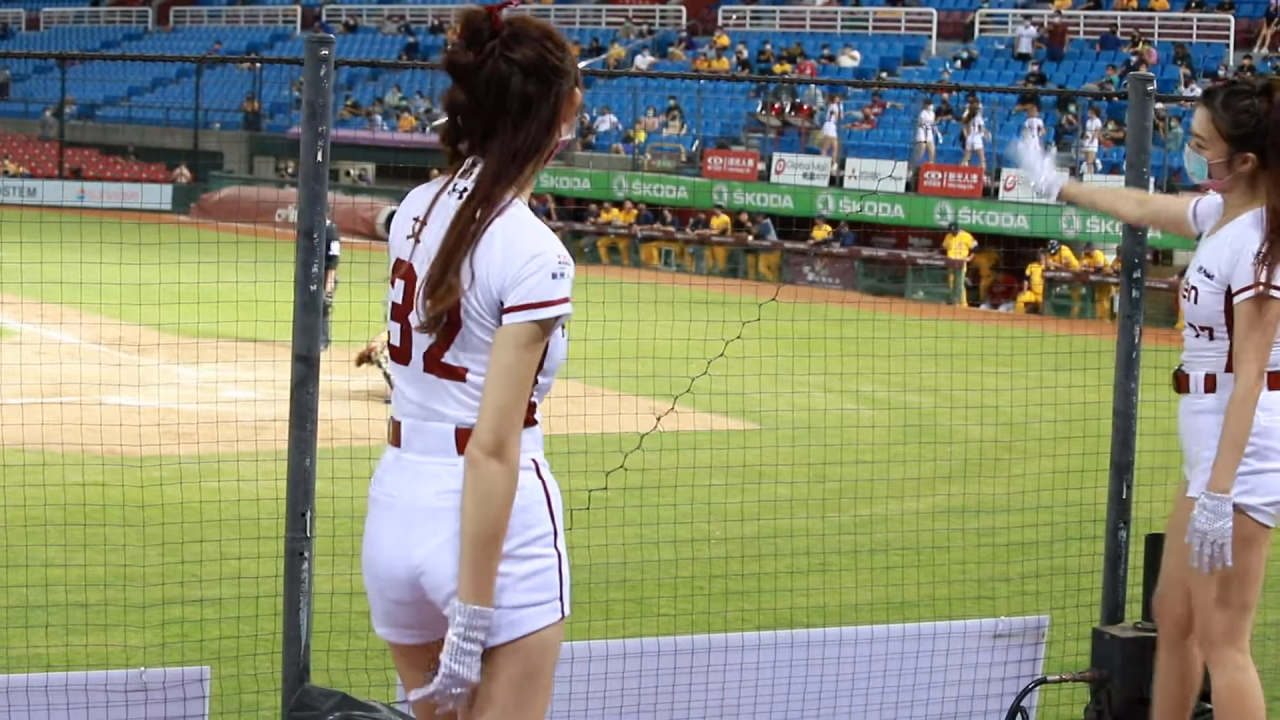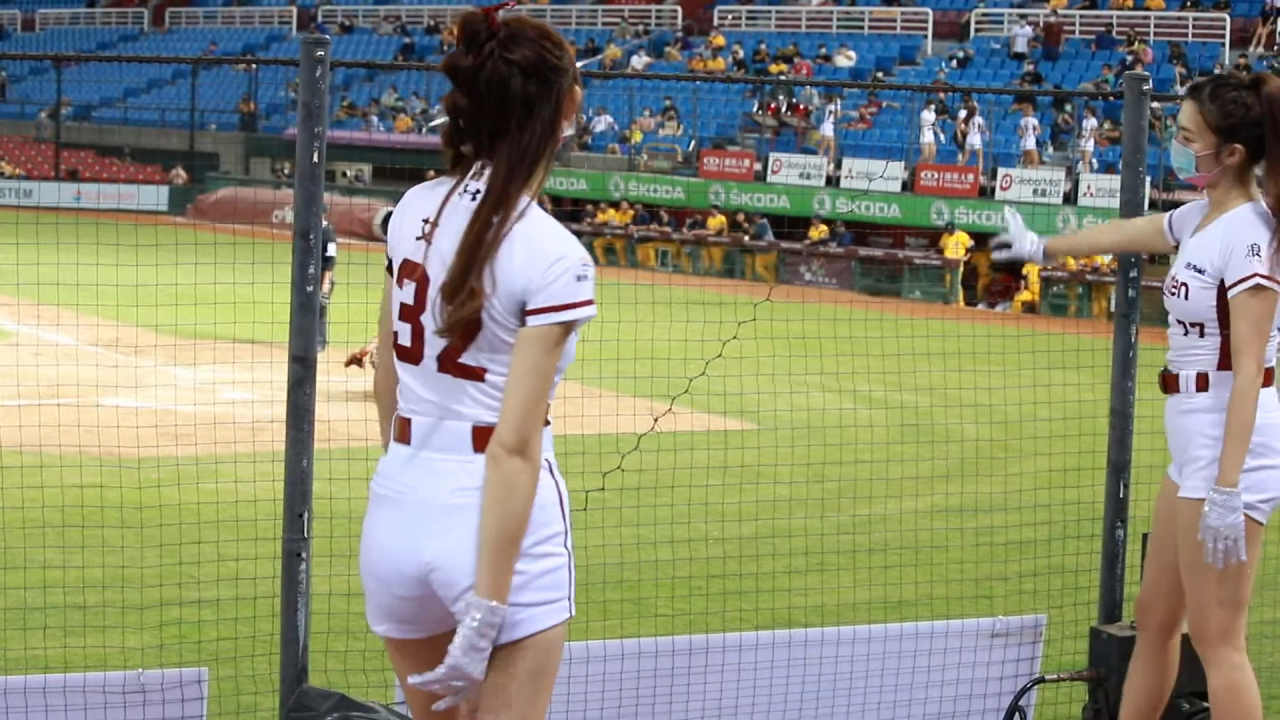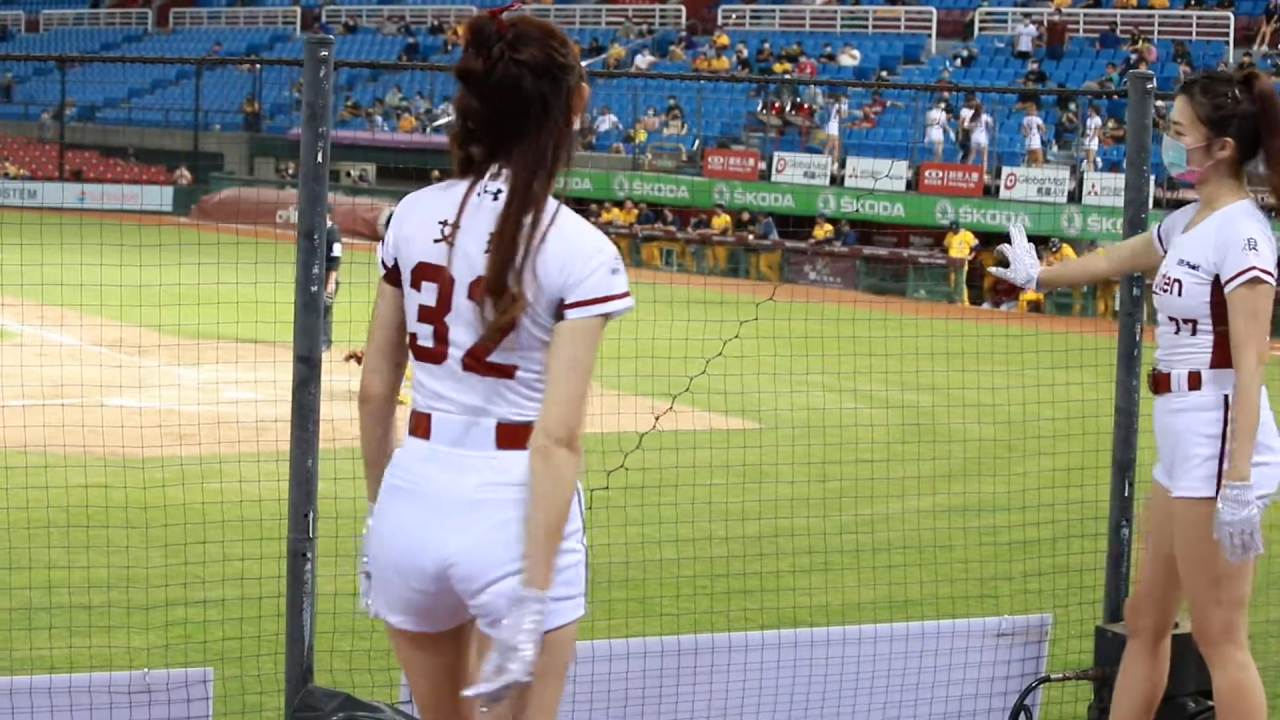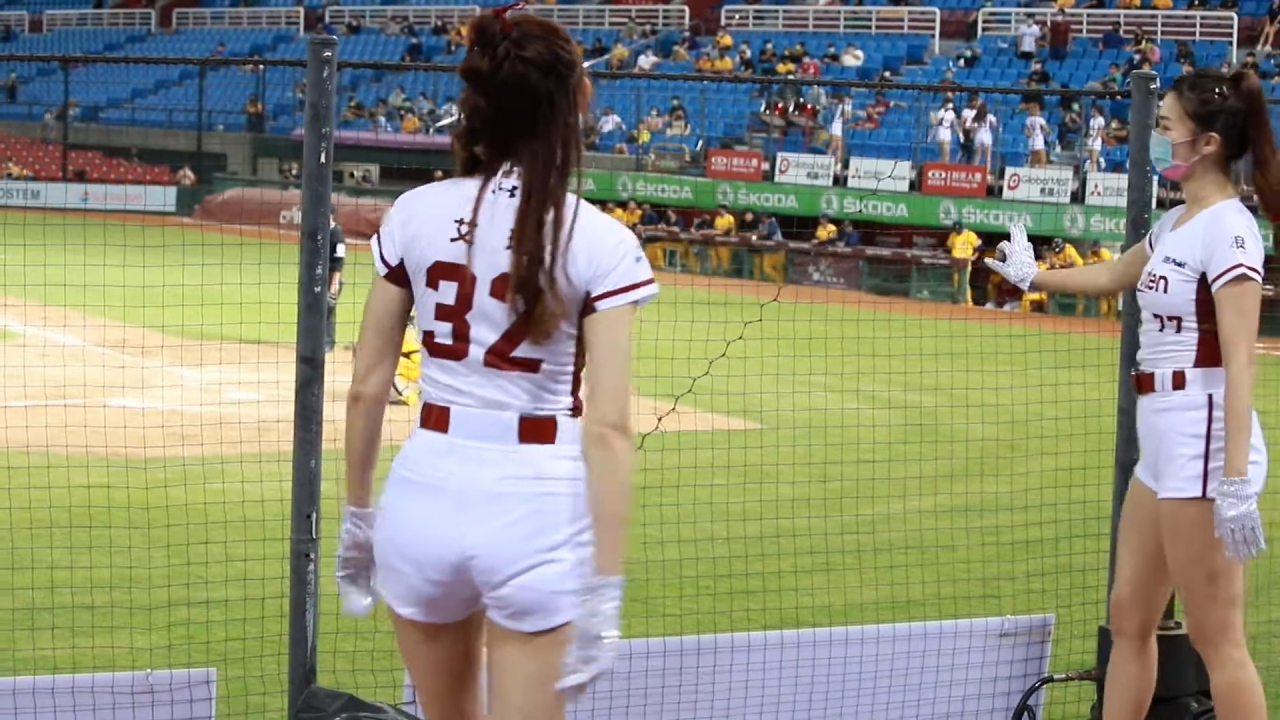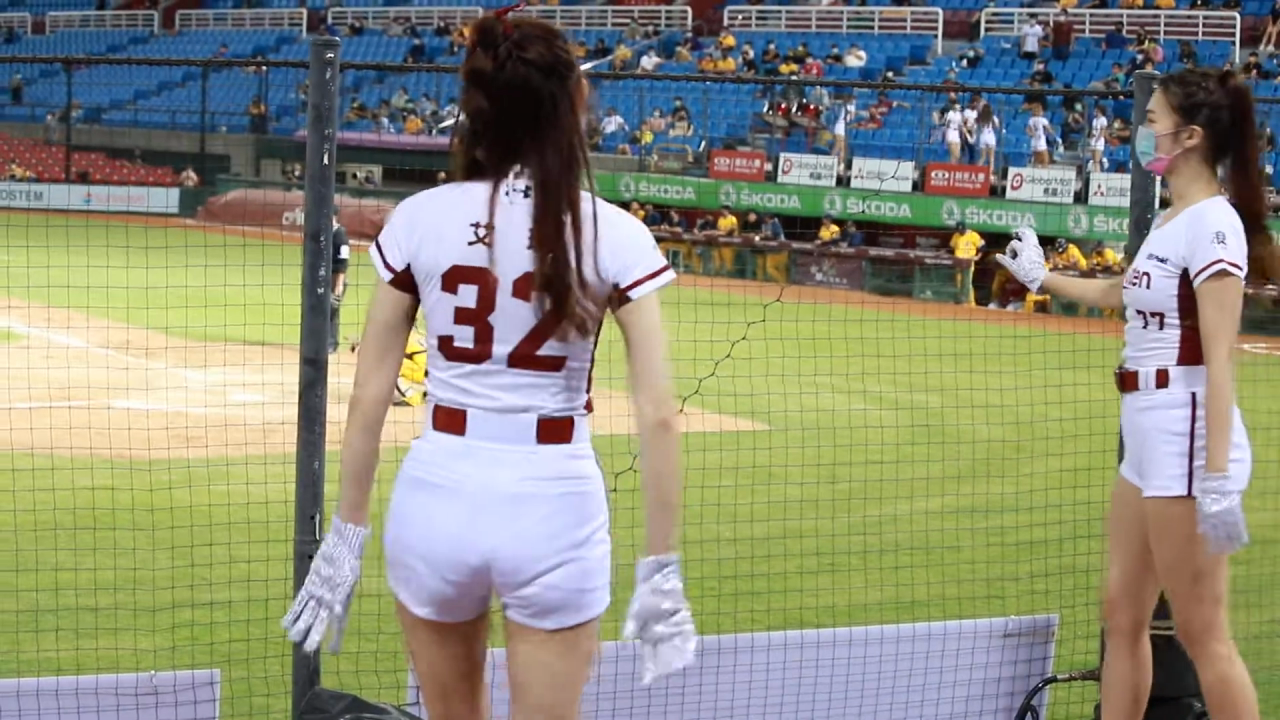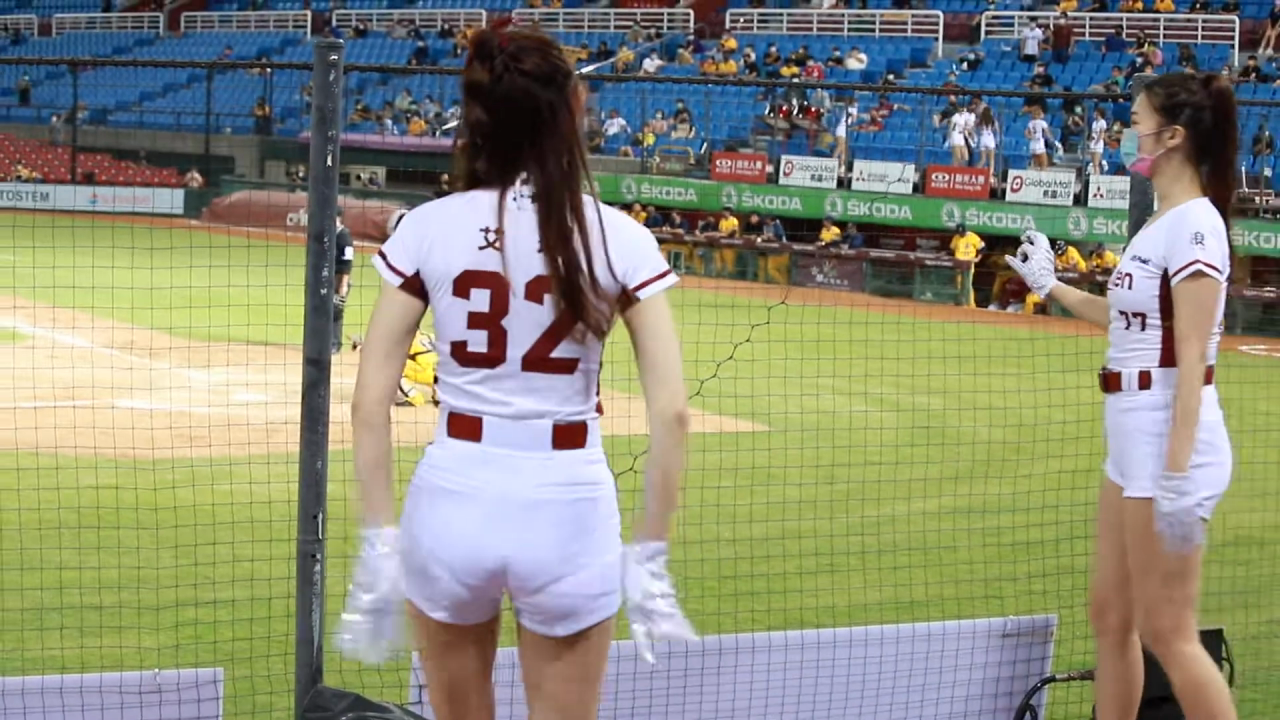
dt=0.1s
person 1, frame 1
left shoulder: (416, 209)
right shoulder: (534, 253)
right elbow: (495, 446)
right wrist: (472, 622)
left hip: (394, 515)
right hip: (494, 532)
person 1, frame 2
left shoulder: (414, 209)
right shoulder: (554, 255)
left elbow: (387, 378)
right elbow: (515, 445)
right wrist: (485, 616)
left hip: (396, 511)
right hip: (501, 530)
person 1, frame 3
left shoulder: (415, 215)
right shoulder: (582, 251)
left elbow: (375, 387)
right elbow: (560, 439)
left wrist: (379, 506)
right wrist: (528, 608)
left hip: (414, 505)
right hip: (514, 518)
person 1, frame 4
left shoulder: (414, 213)
right shoulder: (603, 243)
left elbow: (366, 387)
right elbow: (609, 429)
left wrist: (356, 520)
right wrist: (604, 596)
left hip: (423, 497)
right hip: (535, 514)
person 1, frame 5
left shoulder: (418, 219)
right shoulder: (615, 235)
left elbow: (369, 392)
right elbow: (658, 415)
left wrist: (344, 537)
right wrist: (662, 573)
left hip: (438, 498)
right hip: (555, 504)
person 1, frame 6
left shoulder: (425, 227)
right shoulder: (622, 239)
left elbow: (370, 394)
right elbow: (670, 410)
left wrist: (381, 542)
right wrist: (648, 559)
left hip: (451, 501)
right hip: (565, 508)
person 2, frame 1
right shoulder: (1220, 215)
right elbow: (1143, 207)
left wrist: (1216, 492)
right wrist: (1061, 187)
right hip: (1212, 447)
left knee: (1219, 640)
right knee: (1173, 619)
person 2, frame 2
right shoulder: (1201, 216)
right elbow: (1121, 235)
left wrist: (1224, 488)
right wrist: (1043, 245)
right hip: (1196, 446)
left knee: (1216, 637)
right knee: (1154, 617)
person 2, frame 3
right shoulder: (1188, 221)
right elbow: (1114, 259)
right wrist: (1035, 274)
left hip: (1217, 449)
right hip: (1181, 446)
left knee: (1218, 638)
right knee: (1145, 619)
person 2, frame 4
left shoulder: (1228, 229)
right shoulder: (1179, 223)
left elbow: (1239, 363)
right elbow: (1111, 276)
left wrist: (1234, 482)
right wrist: (1034, 275)
left hip: (1204, 448)
right hip: (1165, 447)
left knee: (1215, 637)
right knee: (1130, 618)
person 2, frame 5
left shoulder: (1213, 225)
right shoulder: (1171, 221)
left elbow: (1219, 359)
right elbow: (1122, 299)
left wrist: (1217, 478)
right wrist: (1042, 277)
left hip: (1189, 445)
right hip: (1147, 445)
left knee: (1203, 636)
right knee: (1122, 617)
person 2, frame 6
left shoulder: (1194, 227)
right shoulder: (1161, 224)
left elbow: (1191, 361)
left wrist: (1177, 477)
right wrist: (1049, 284)
left hip: (1168, 447)
right hip: (1133, 446)
left knee: (1168, 636)
right knee: (1111, 618)
